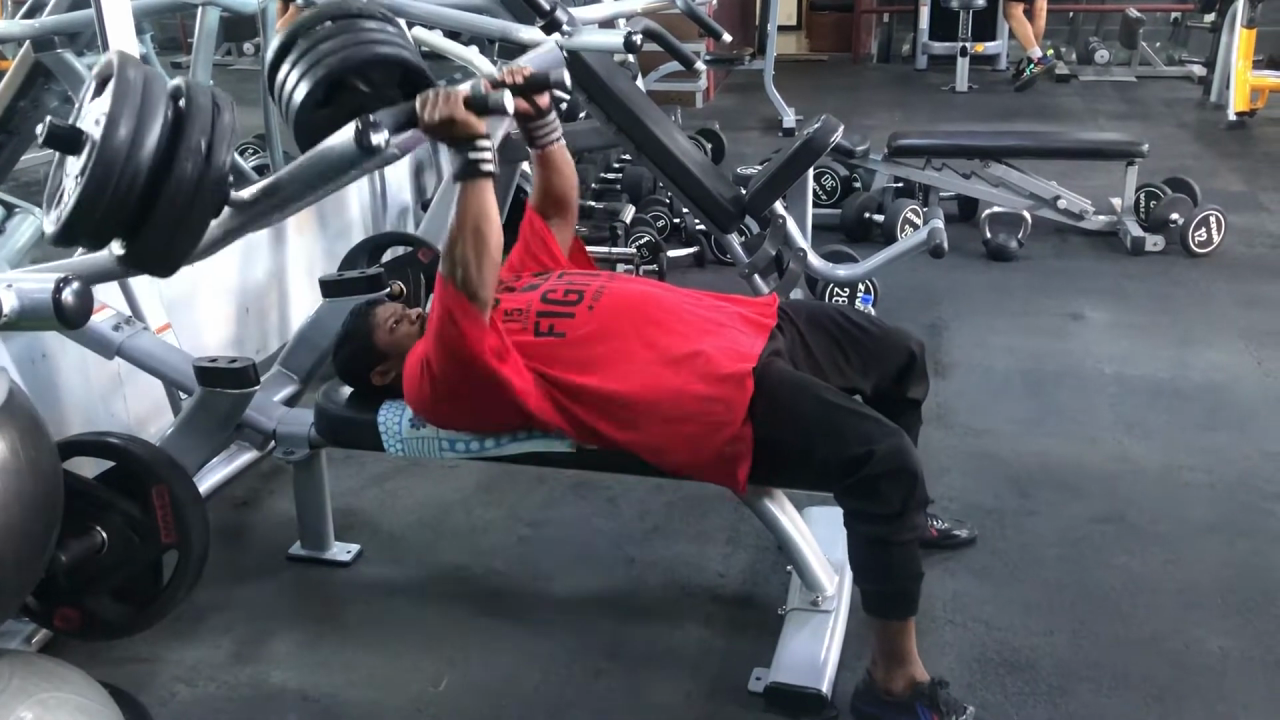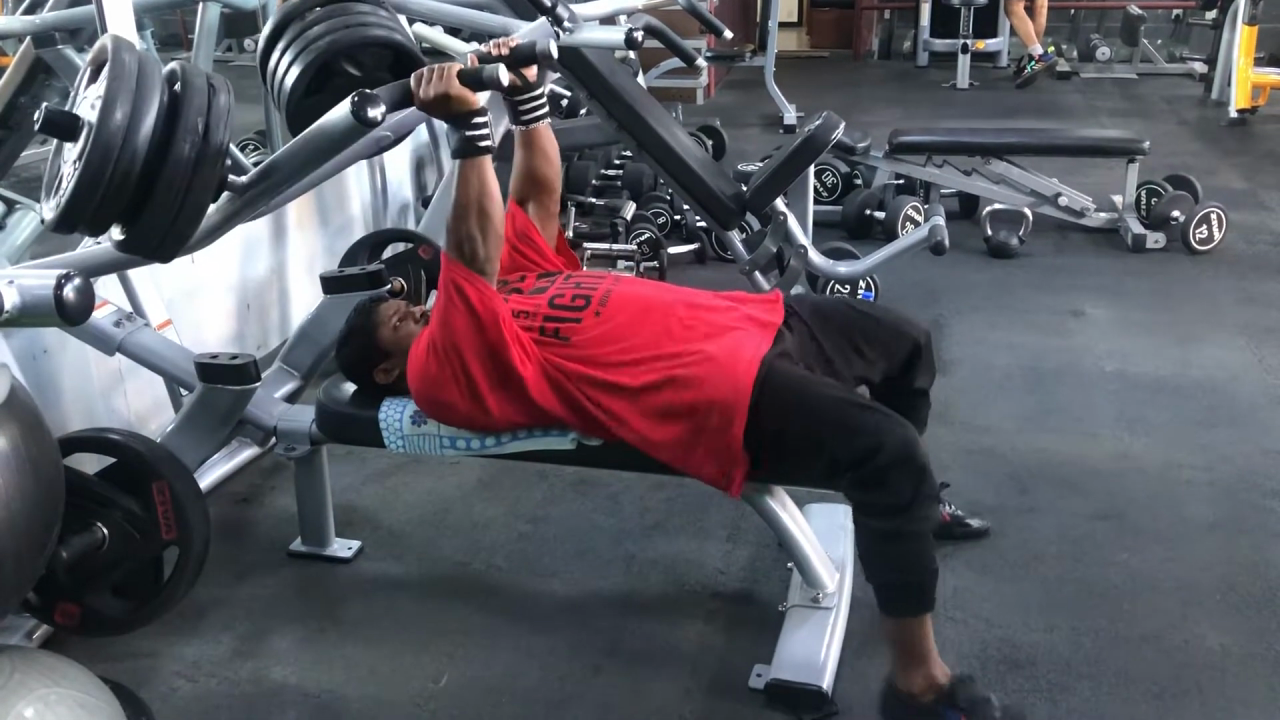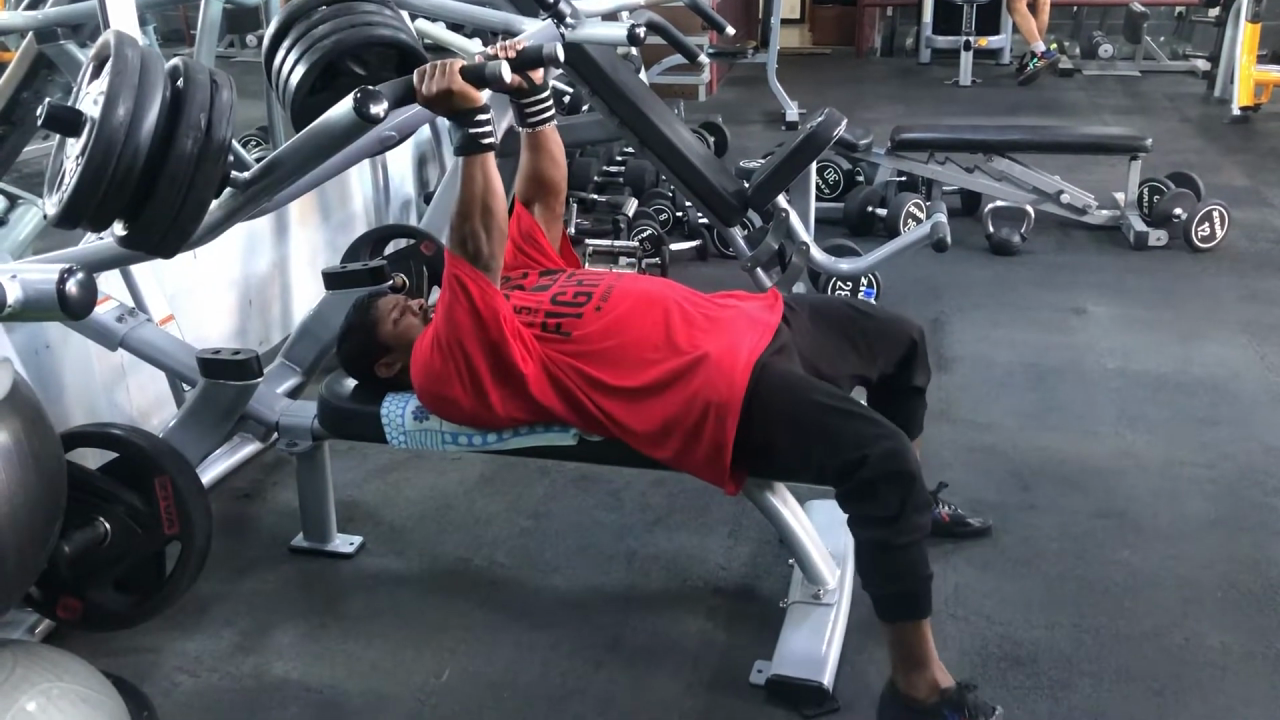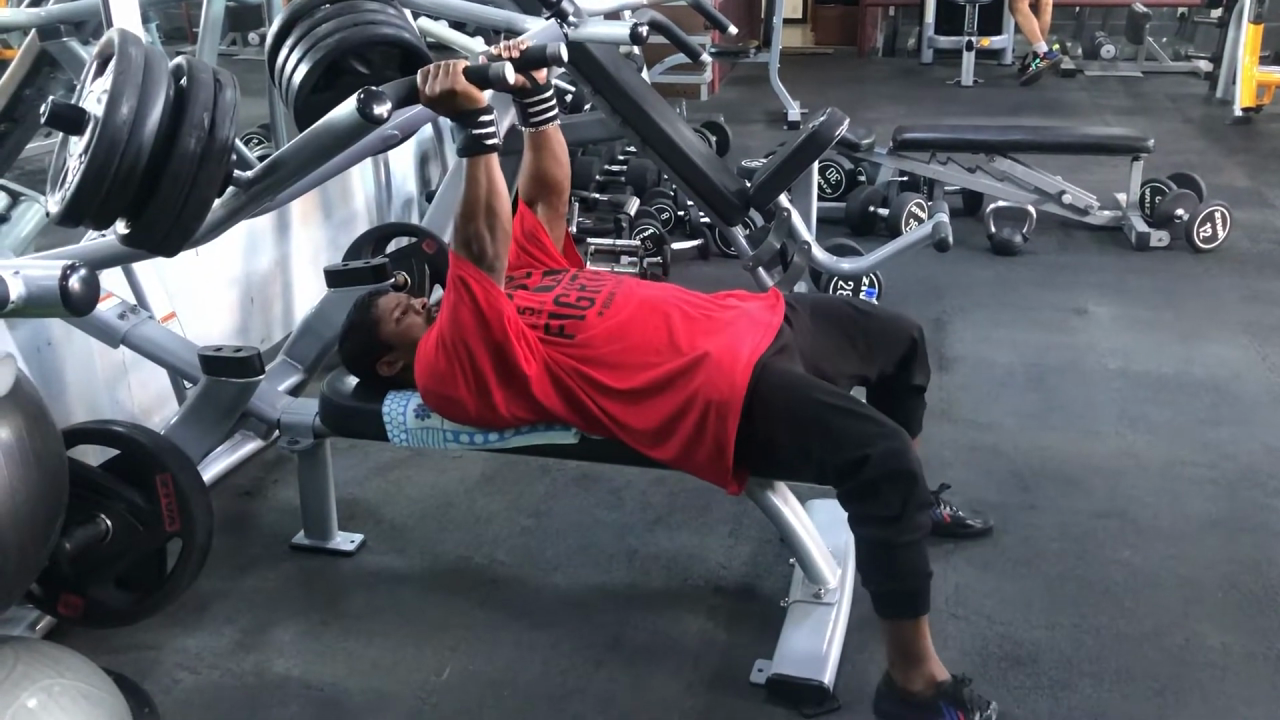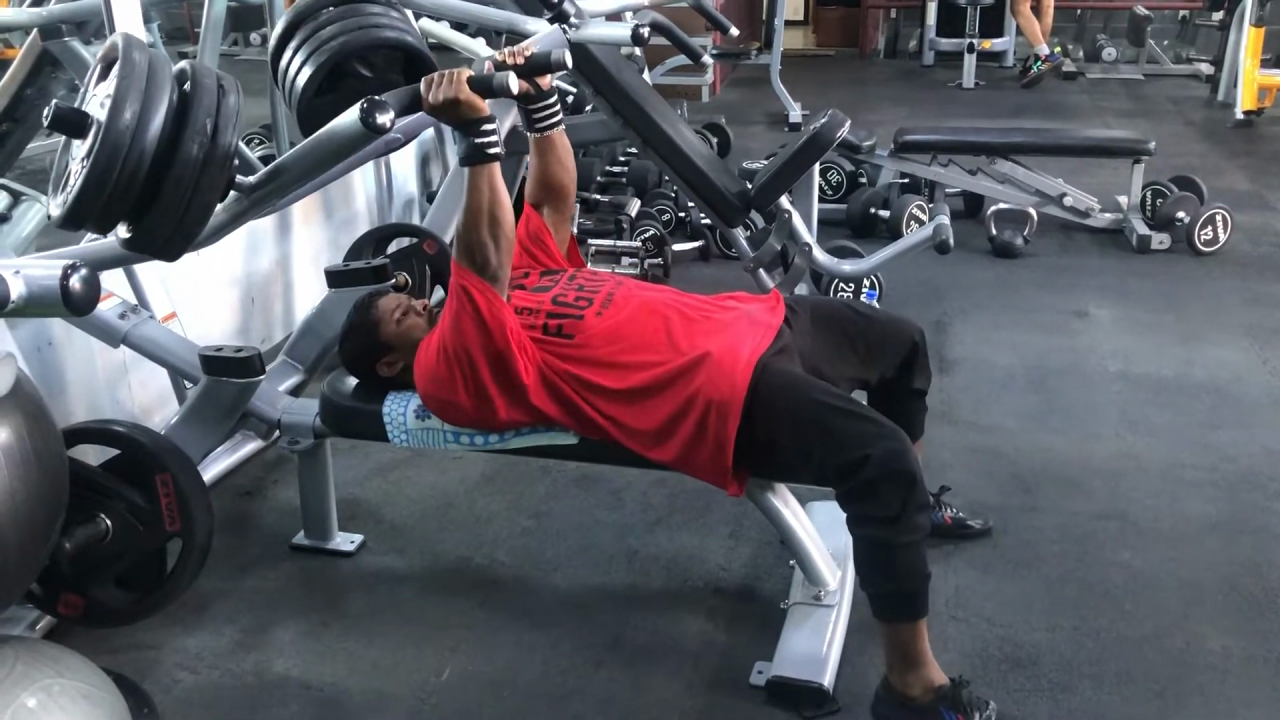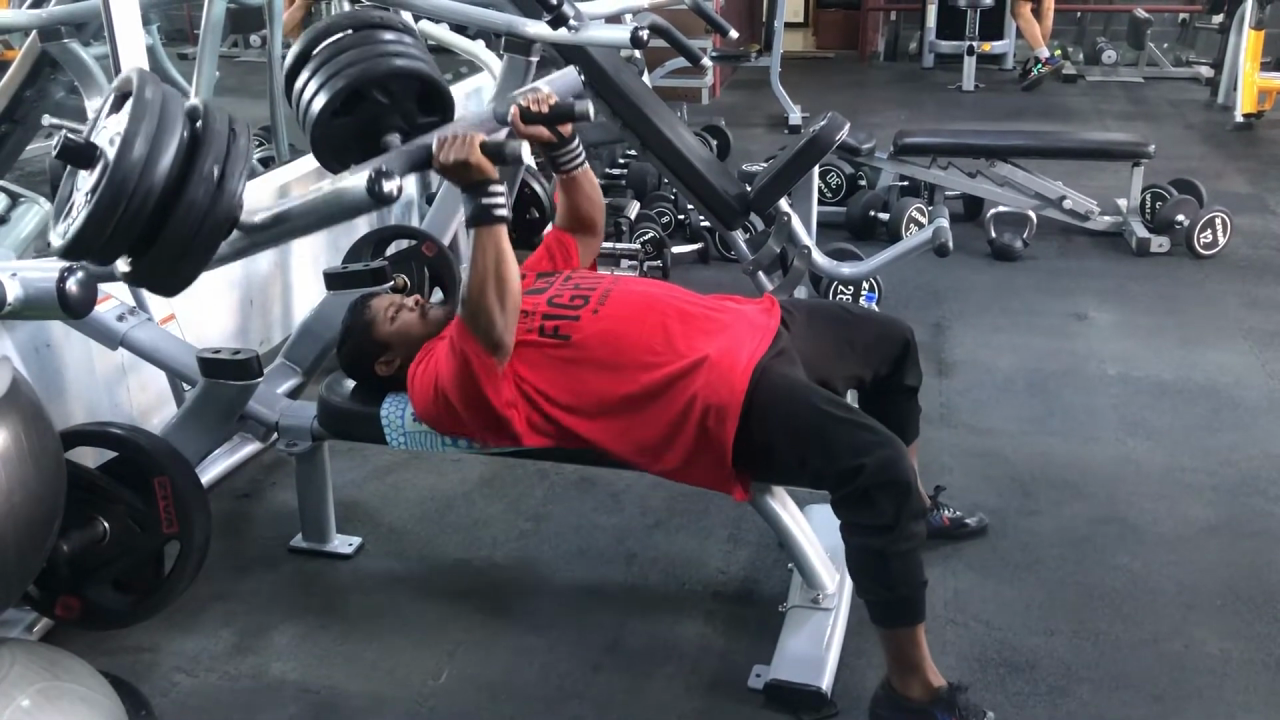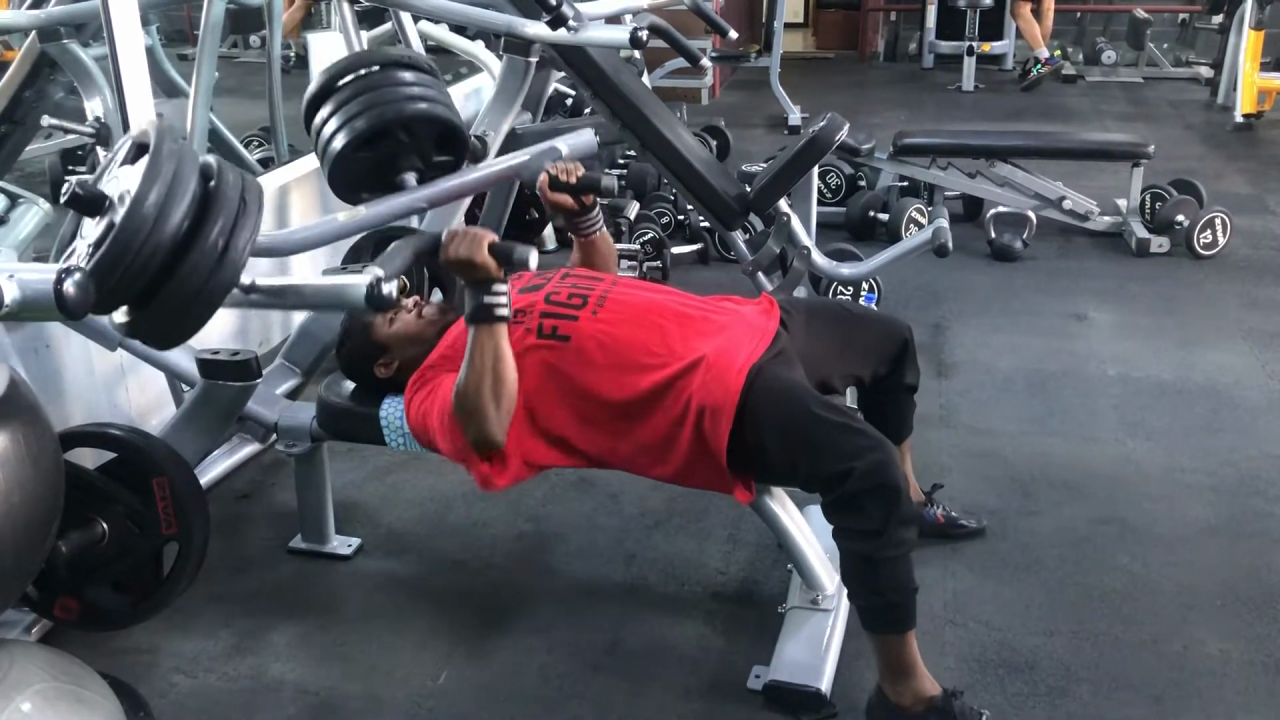
dt=0.4s
person 1, frame 1
left shoulder: (504, 294)
right shoulder: (438, 376)
left elbow: (557, 207)
right elbow: (466, 284)
left wrist: (536, 117)
right wrist: (471, 153)
right hip: (713, 398)
left knee: (900, 357)
right knee: (883, 458)
left ankle: (893, 516)
person 1, frame 2
left shoulder: (503, 288)
right shoulder: (444, 370)
left elbow: (538, 192)
right elbow: (471, 252)
left wrist: (524, 93)
right wrist: (468, 126)
right hip: (716, 392)
left knee: (905, 344)
right knee: (887, 452)
left ankle: (911, 507)
person 1, frame 3
left shoulder: (497, 293)
right shoulder: (447, 366)
left elbow: (544, 194)
right elbow: (475, 248)
left wrist: (529, 93)
right wrist: (470, 123)
right hip: (716, 389)
left knee: (900, 342)
right knee: (880, 459)
left ankle: (910, 508)
person 1, frame 4
left shoulder: (511, 283)
right shoulder: (451, 364)
left elbow: (546, 195)
right elbow: (478, 250)
left wrist: (533, 93)
right wrist: (472, 124)
right hip: (720, 389)
left knee: (900, 340)
right knee: (883, 458)
left ankle: (910, 507)
person 1, frame 5
left shoulder: (515, 281)
right shoulder: (448, 369)
left elbow: (552, 198)
right elbow: (481, 262)
left wrist: (536, 100)
right wrist: (476, 134)
right hip: (721, 390)
left knee: (901, 344)
right knee: (882, 460)
left ankle: (912, 510)
person 1, frame 6
left shoulder: (514, 284)
right shoulder: (436, 376)
left elbow: (585, 226)
right elbow: (492, 341)
left wrist: (559, 144)
right wrist: (483, 194)
right hip: (717, 393)
left knee: (891, 342)
right knee: (877, 464)
left ankle: (911, 511)
person 1, frame 7
left shoulder: (504, 298)
right shoulder: (434, 381)
left elbow: (602, 282)
right elbow: (486, 434)
left wrist: (581, 210)
right wrist: (482, 293)
right hip: (712, 394)
left knee: (890, 341)
right knee: (868, 468)
left ankle: (907, 507)
